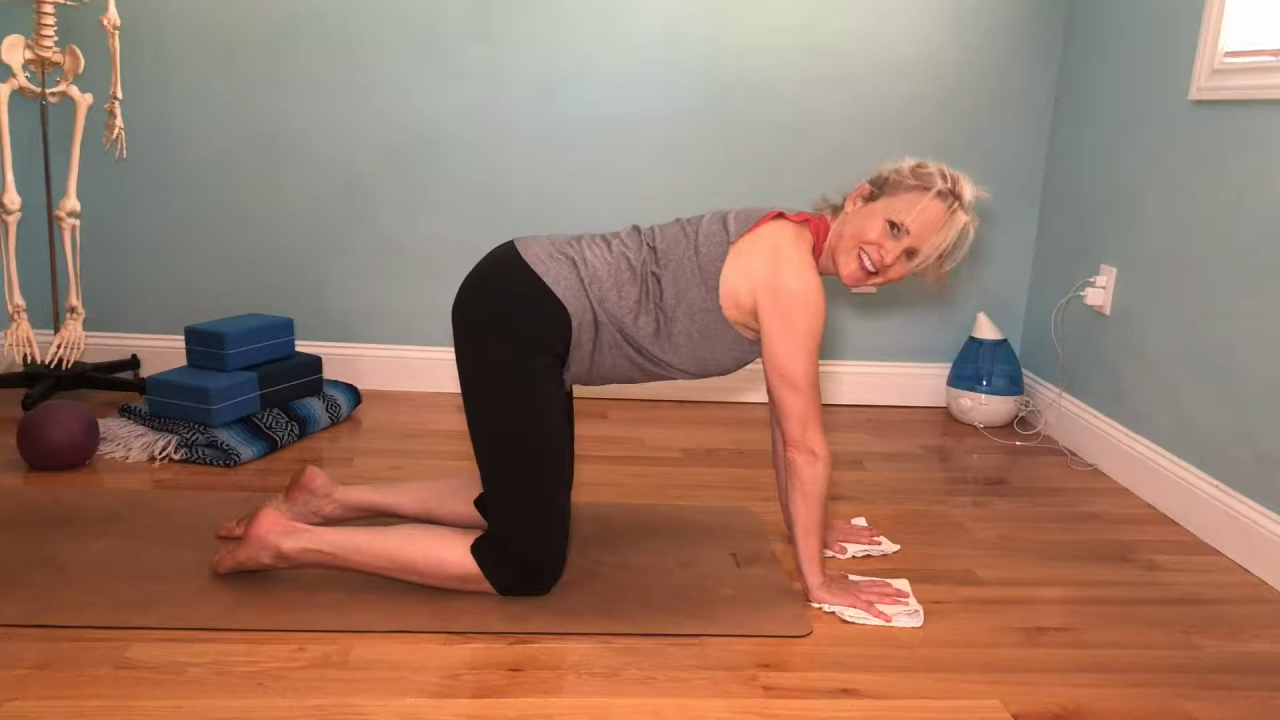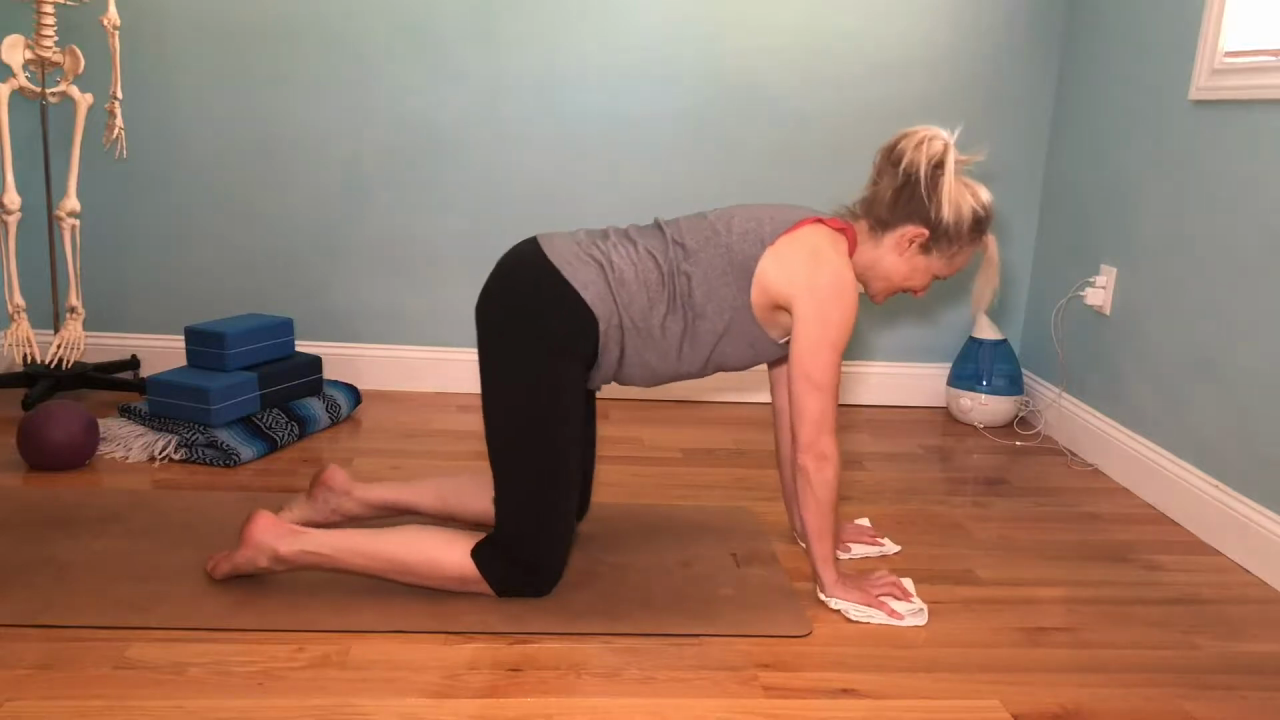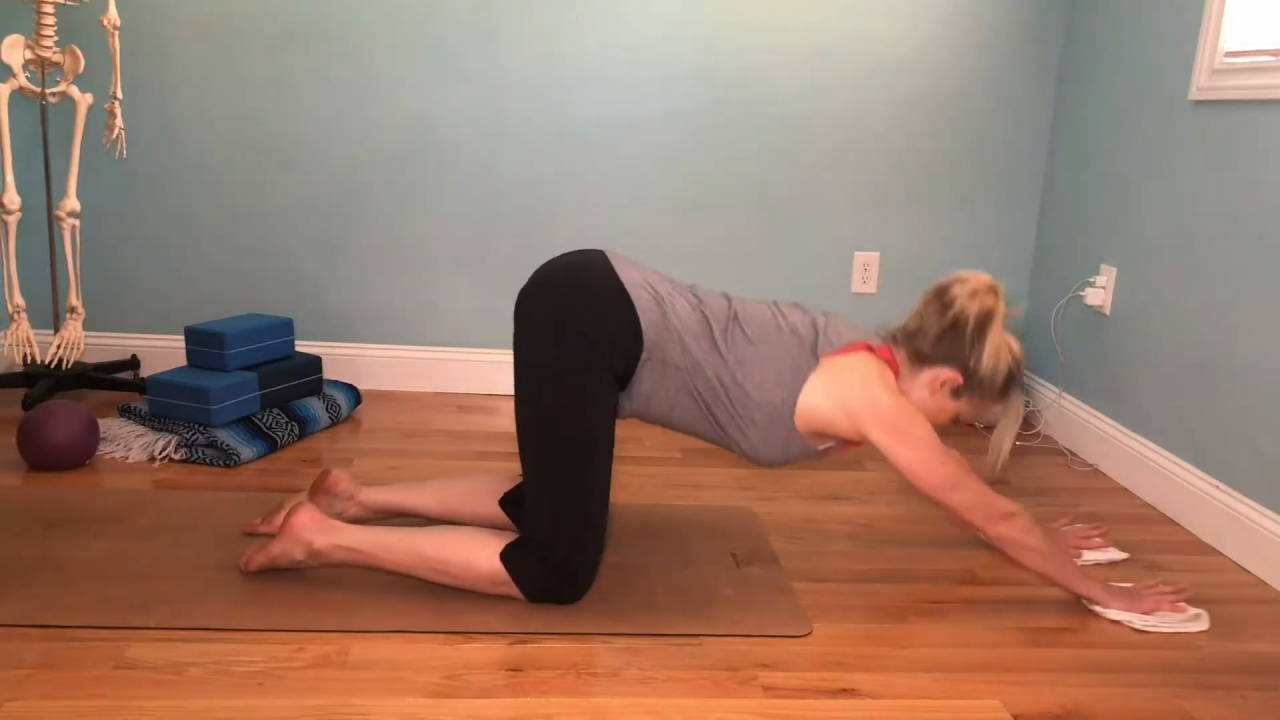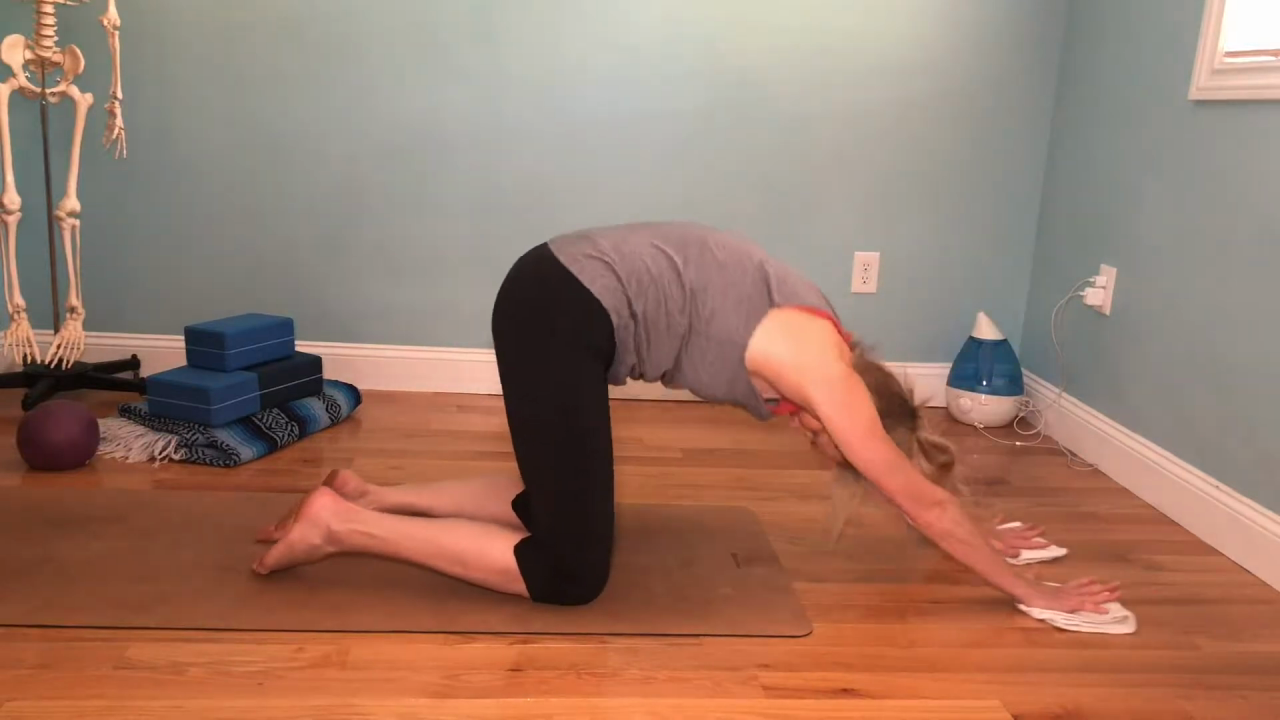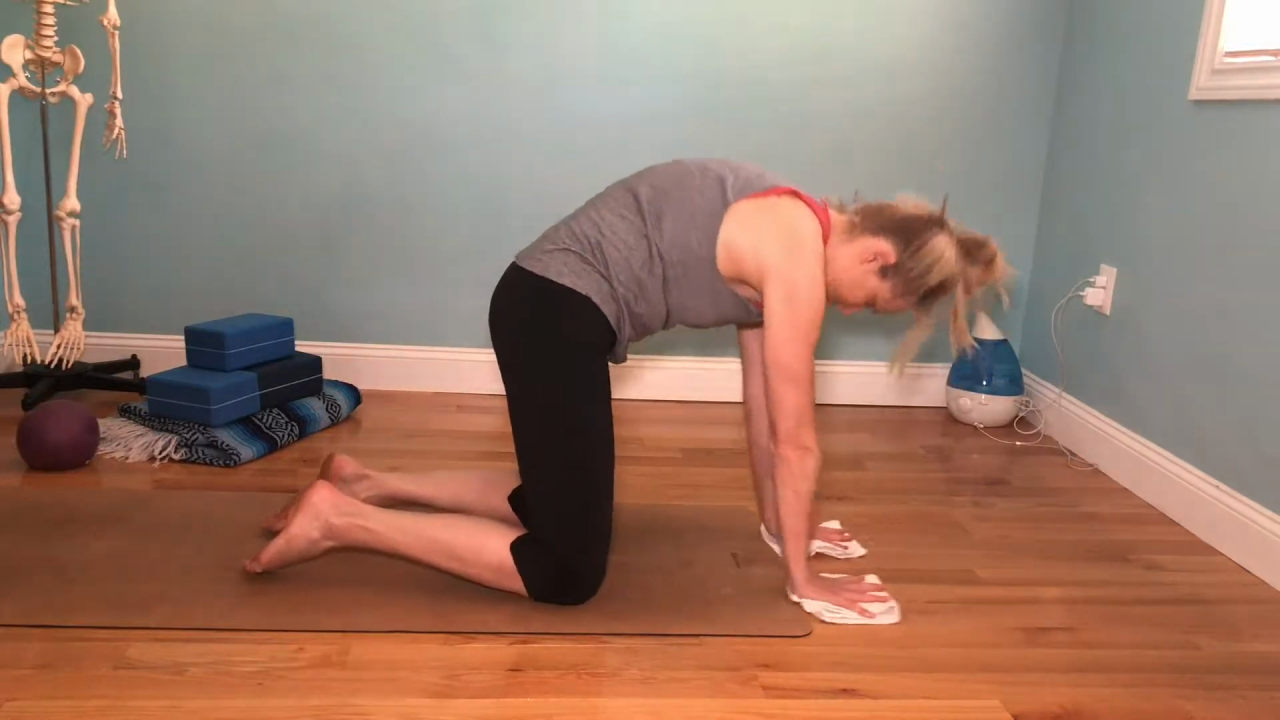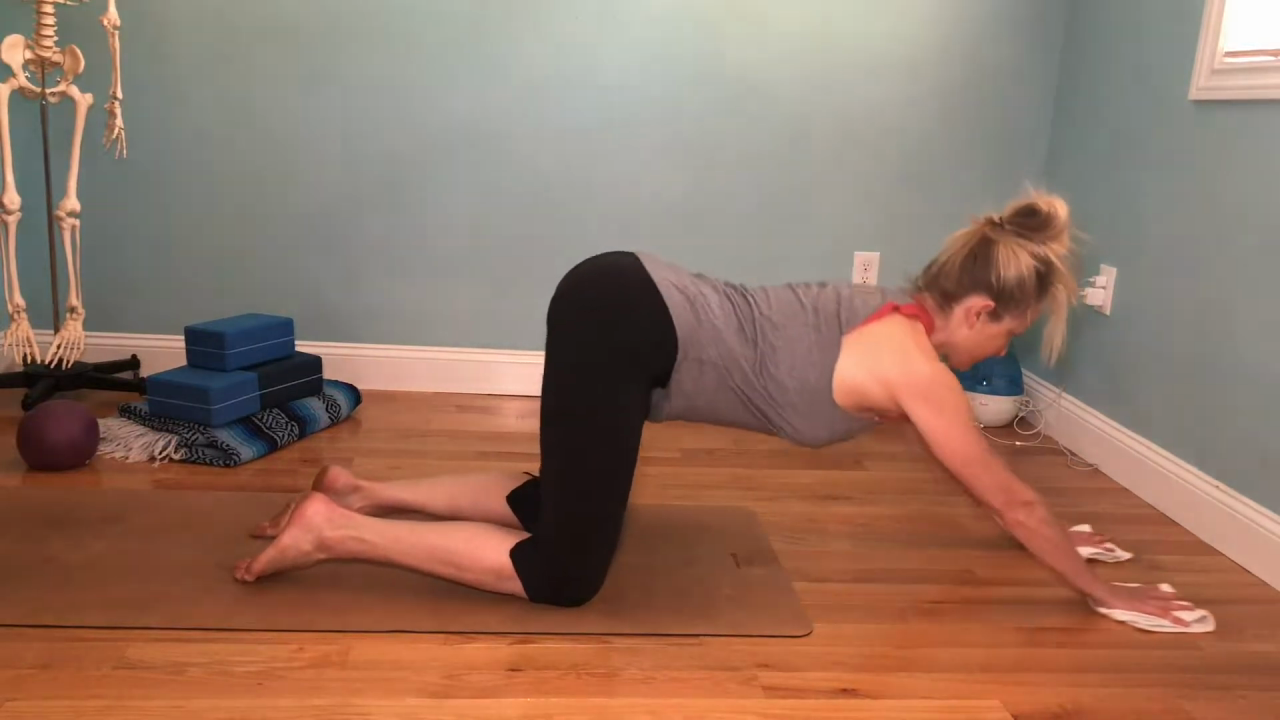
dt=0.7s
person 1, frame 1
left shoulder: (793, 247)
right shoulder: (792, 273)
left elbow: (786, 427)
right elbow: (805, 442)
left wrist: (810, 526)
right wrist: (817, 579)
left hip: (523, 300)
right hip: (516, 312)
left knee: (528, 506)
right knee: (529, 563)
left ankle: (334, 499)
right ankle: (290, 540)
person 1, frame 2
left shoulder: (810, 251)
right shoulder: (831, 275)
left elbow: (789, 419)
right elbow: (816, 445)
left wrist: (809, 525)
right wrist: (831, 576)
left hip: (544, 294)
right hip: (547, 314)
left knee: (556, 507)
right knee: (527, 564)
left ankle: (355, 495)
right ankle: (288, 542)
person 1, frame 3
left shoulder: (868, 360)
right shoulder: (873, 399)
left elbow: (976, 502)
right elbow: (987, 510)
left wrist: (1046, 540)
right wrist: (1102, 592)
left hip: (584, 300)
right hip: (587, 323)
left knee: (550, 505)
right knee: (556, 568)
left ankle: (357, 495)
right ankle: (327, 537)
person 1, frame 4
left shoulder: (822, 348)
right shoulder: (823, 366)
left elbow: (916, 490)
right elbow: (920, 497)
left wrist: (985, 537)
right wrist: (1030, 590)
left hip: (555, 292)
right hip: (562, 316)
left knee: (560, 503)
right knee: (570, 571)
left ankle: (371, 495)
right ankle: (344, 524)
person 1, frame 5
left shoulder: (789, 232)
right shoulder: (796, 252)
left elbow: (764, 404)
right elbow: (794, 437)
left wrist: (780, 522)
right wrist: (805, 576)
left hip: (550, 304)
right hip: (558, 313)
left knee: (557, 502)
right knee: (567, 572)
left ankle: (370, 483)
right ankle: (340, 520)
person 1, frame 6
left shoulder: (901, 320)
right shoulder: (912, 364)
left elbow: (984, 483)
right elbow: (1011, 498)
left wrist: (1042, 536)
right wrist: (1103, 592)
left hip: (615, 300)
right hip: (623, 329)
left knee: (562, 505)
right knee: (566, 572)
left ankle: (366, 492)
right ankle: (338, 532)
